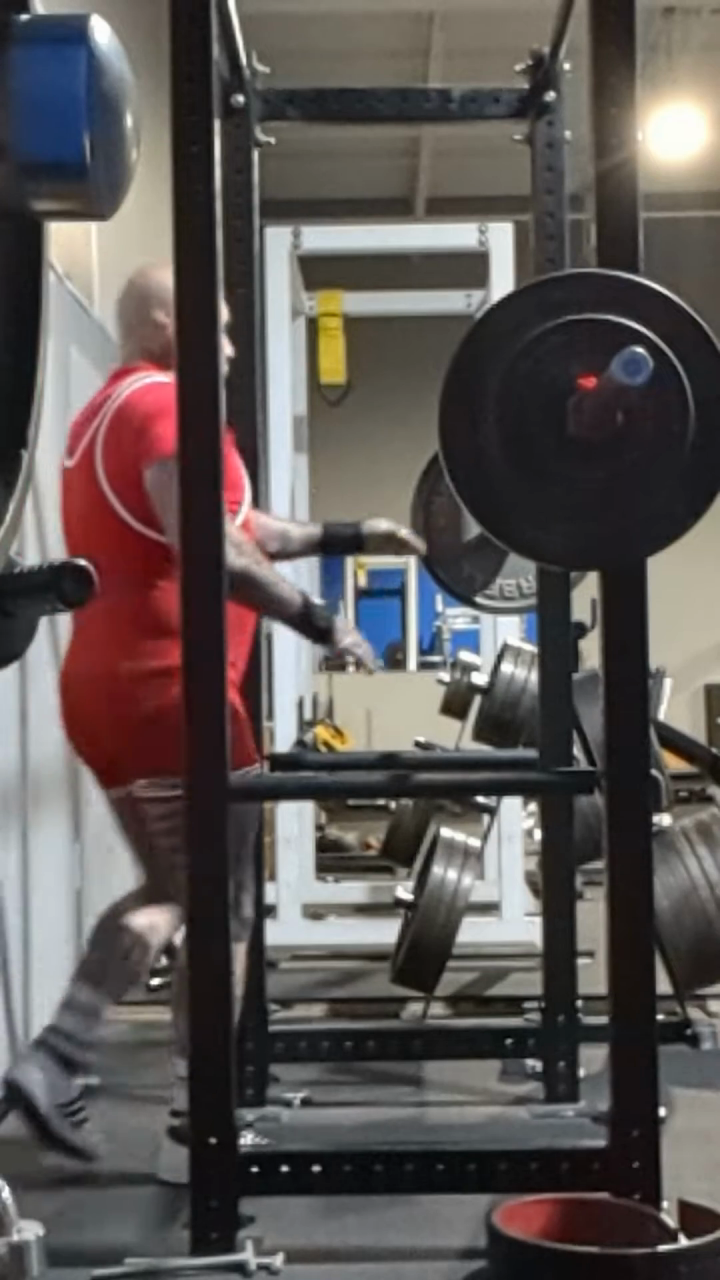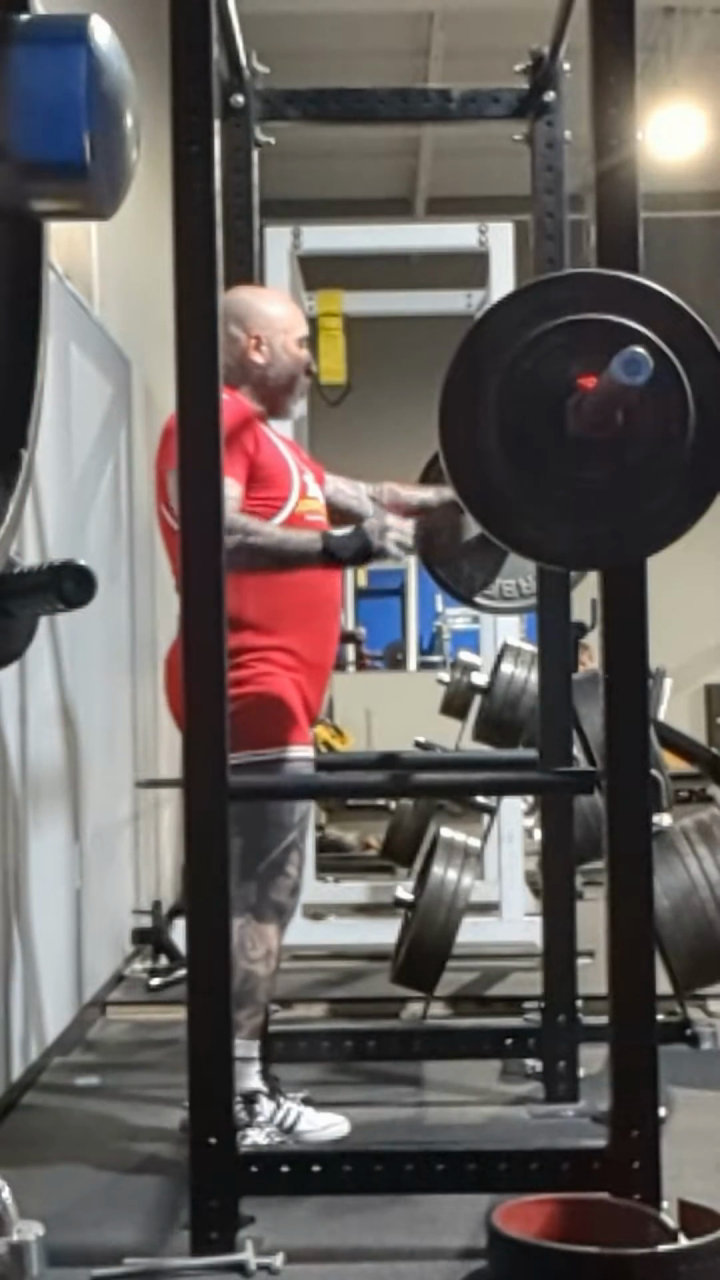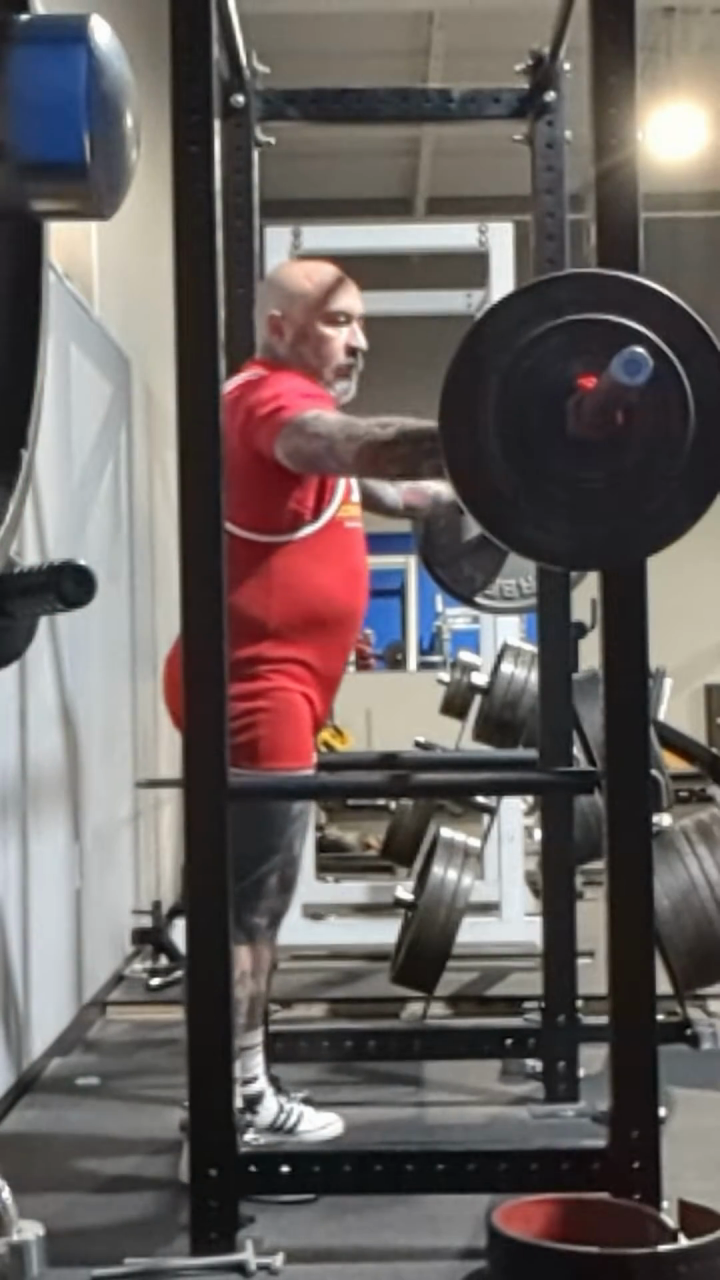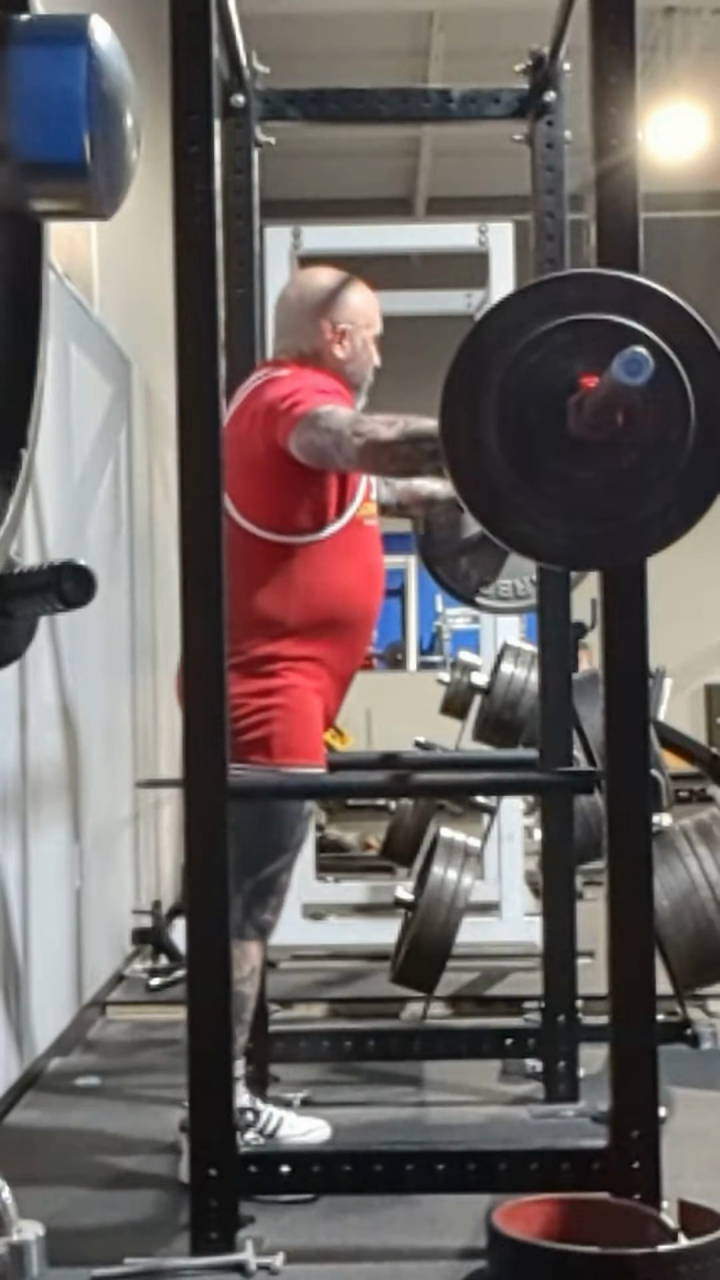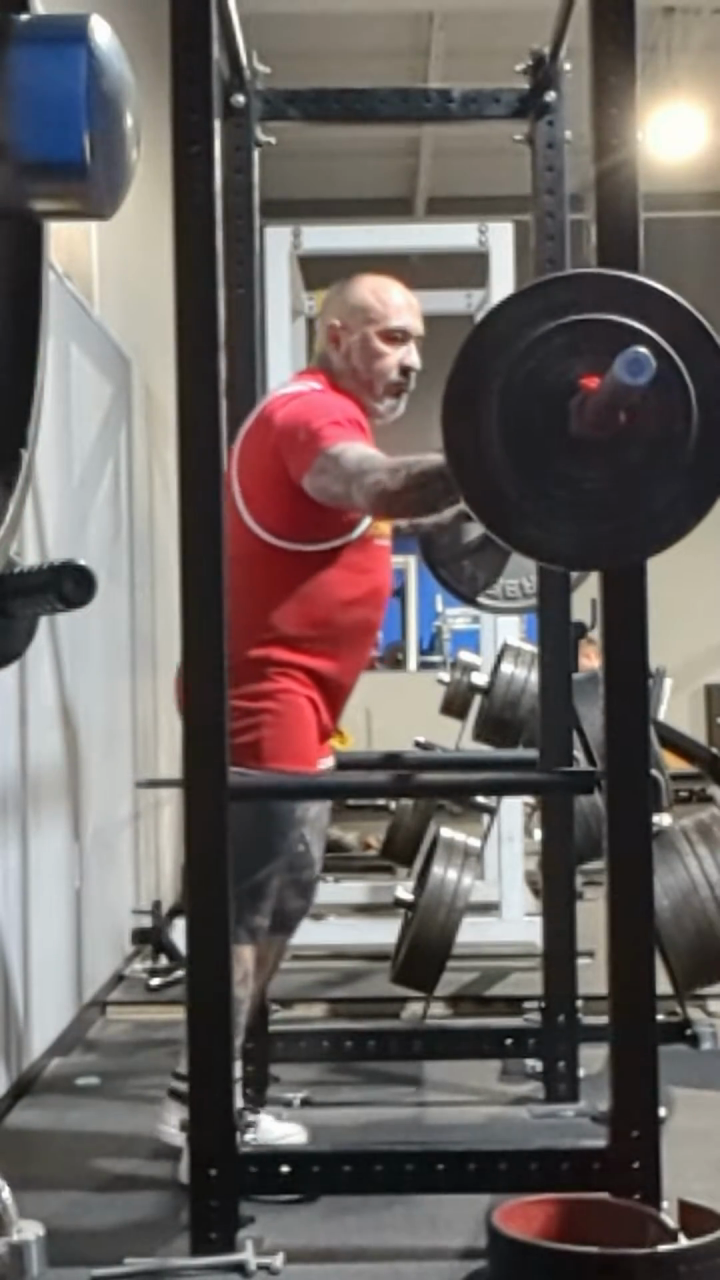
dt=1s
person 1, frame 1
left shoulder: (116, 411)
right shoulder: (165, 404)
left elbow: (239, 527)
right elbow: (215, 550)
left wrist: (345, 534)
right wrist: (314, 616)
left hip: (108, 693)
right hip: (167, 695)
left knee: (169, 896)
right knee: (227, 915)
right ankle: (198, 1131)
person 1, frame 2
left shoulder: (261, 436)
right shoulder: (214, 420)
left elbow: (359, 497)
right elbow: (219, 534)
left wrist: (463, 499)
right wrist: (342, 547)
left hip: (270, 690)
right hip: (247, 690)
left knee: (263, 898)
right knee: (260, 899)
left ankle: (248, 1093)
right ankle: (227, 1109)
person 1, frame 3
left shoulder: (291, 406)
right shoulder: (272, 394)
left elbow: (377, 483)
right elbow: (362, 447)
left hip: (272, 693)
right hip: (254, 691)
left knee: (259, 903)
right knee: (245, 906)
left ankle: (249, 1093)
right ankle: (225, 1120)
person 1, frame 4
left shoulder: (291, 405)
right shoulder: (292, 395)
left elbow: (372, 483)
right elbow: (373, 444)
left hip: (274, 691)
right hip: (266, 694)
left knee: (250, 907)
right knee: (245, 910)
left ankle: (225, 1103)
right ankle: (220, 1120)
person 1, frame 5
left shoulder: (324, 418)
right shoulder: (313, 412)
left elbow: (385, 505)
right elbow: (383, 489)
left hip: (276, 697)
right hip: (264, 695)
left knee: (280, 901)
right knee: (246, 912)
